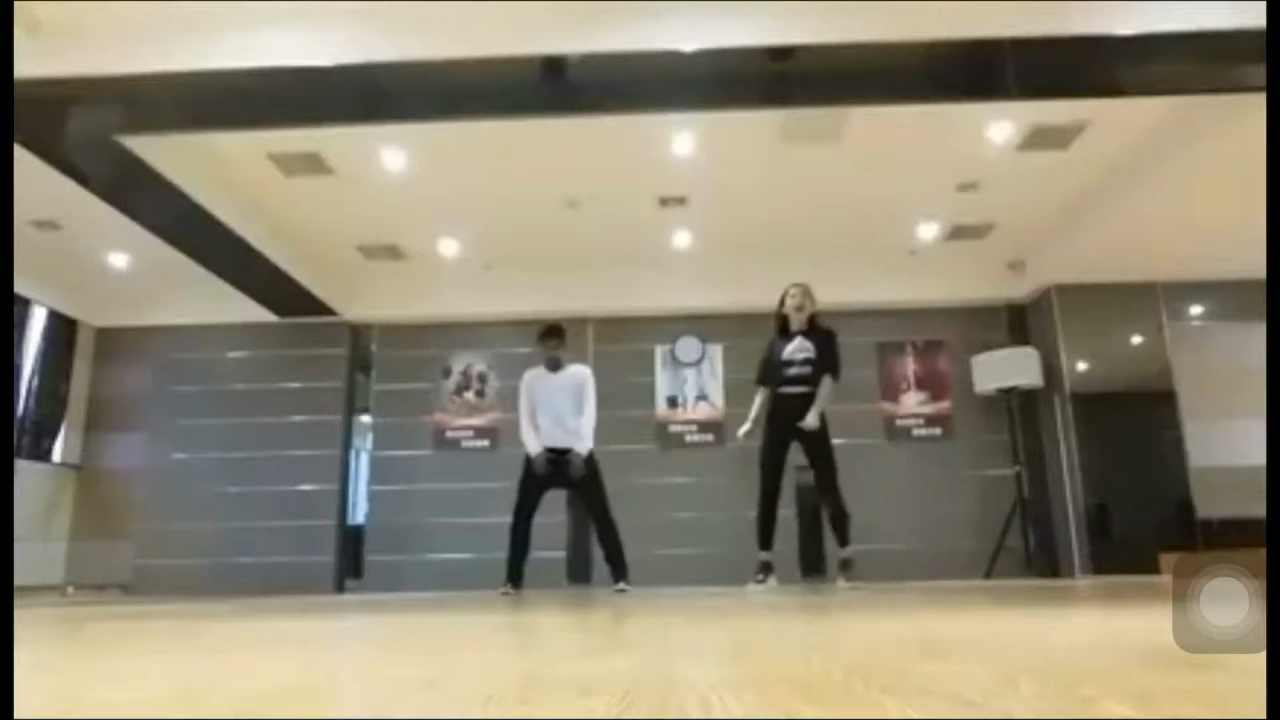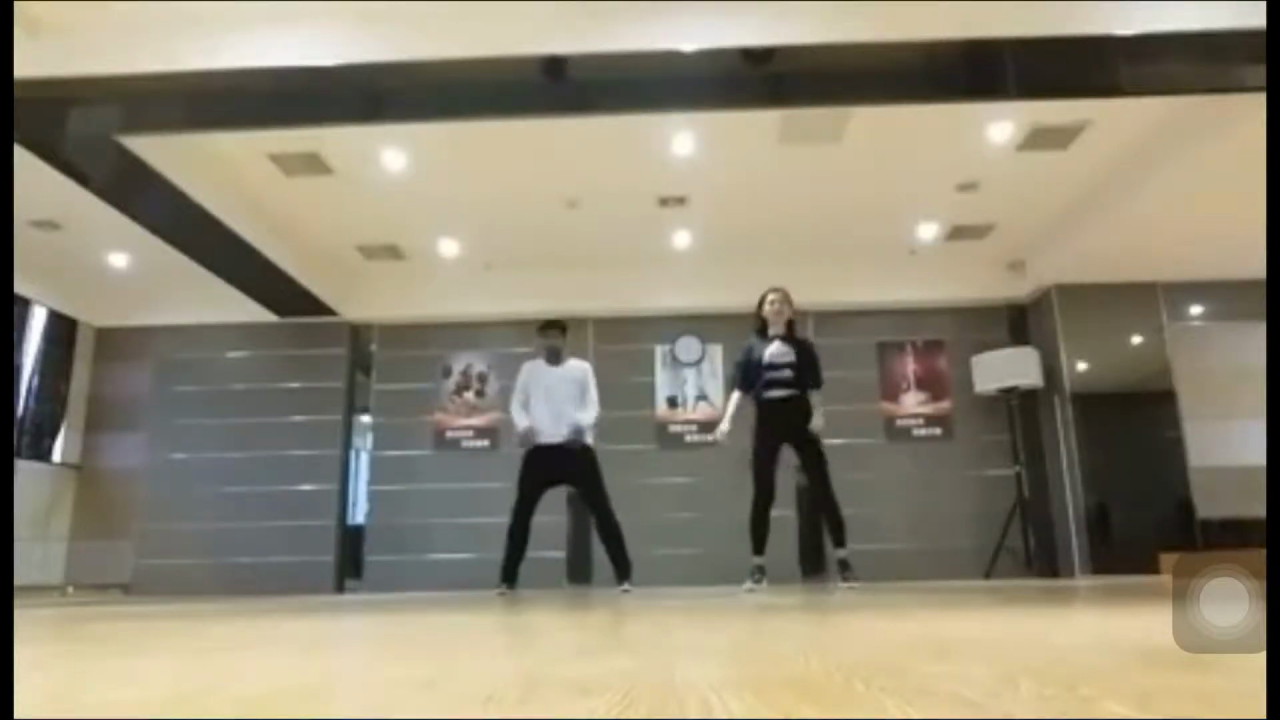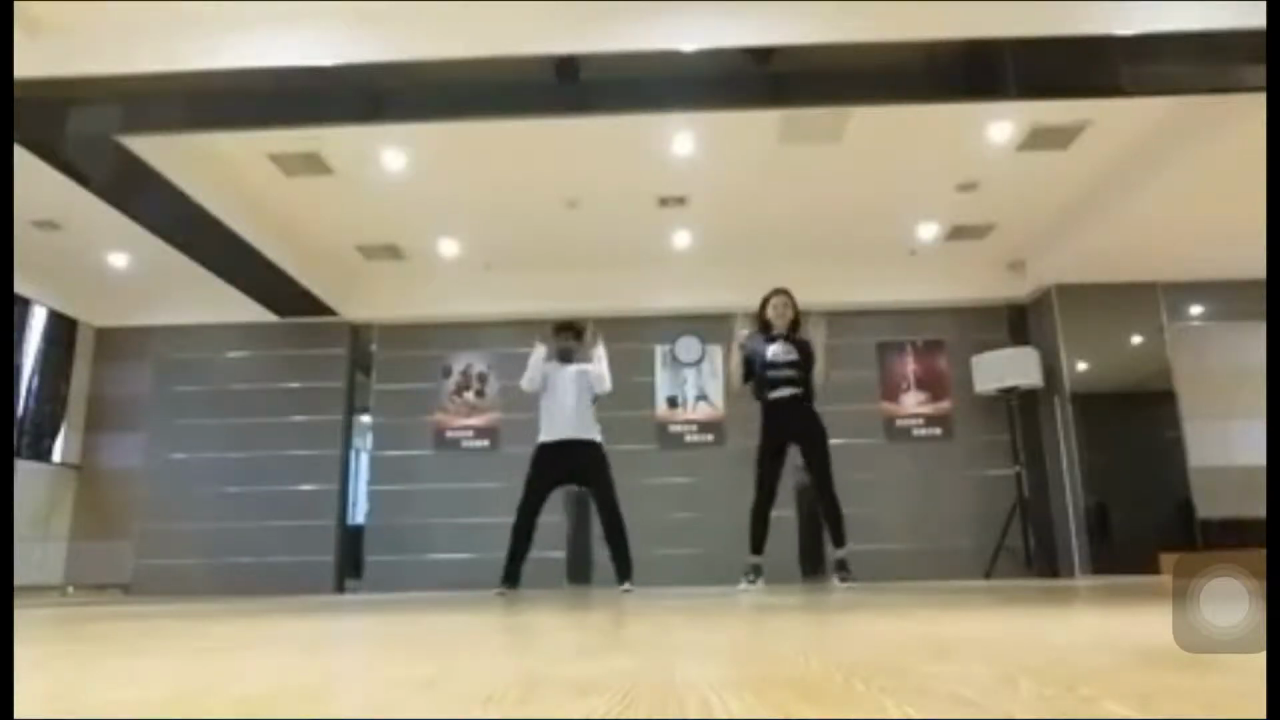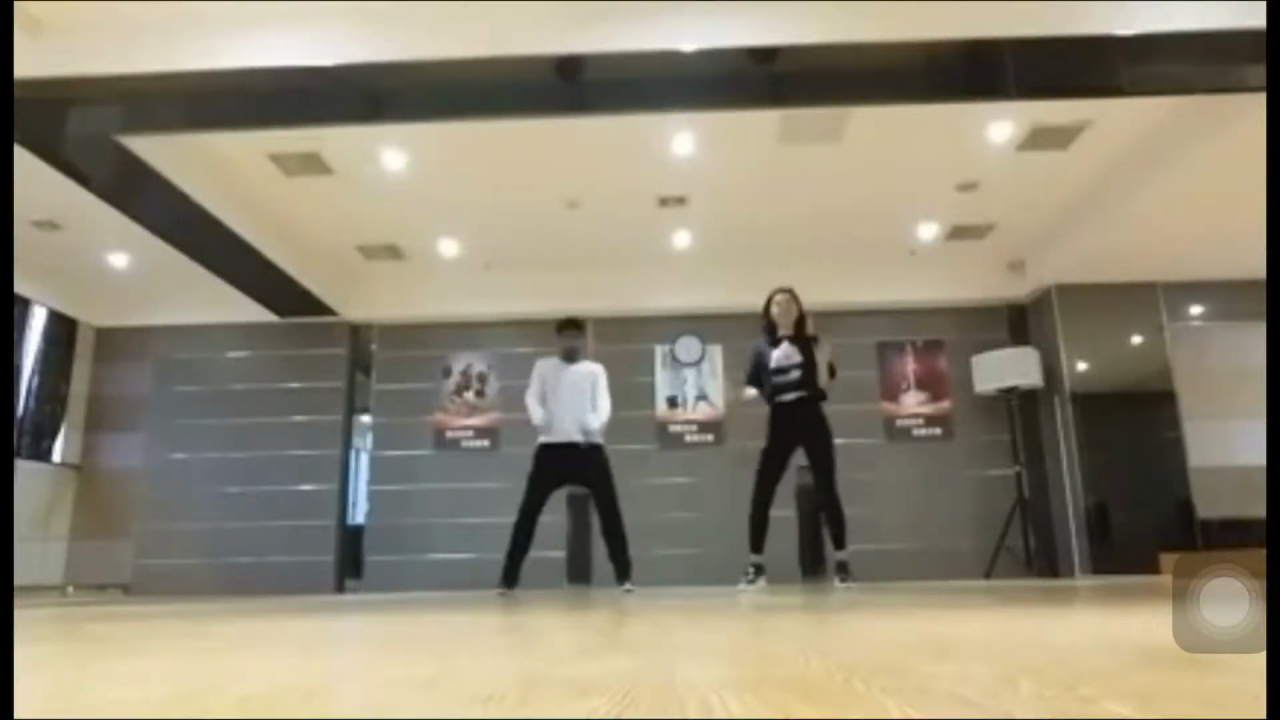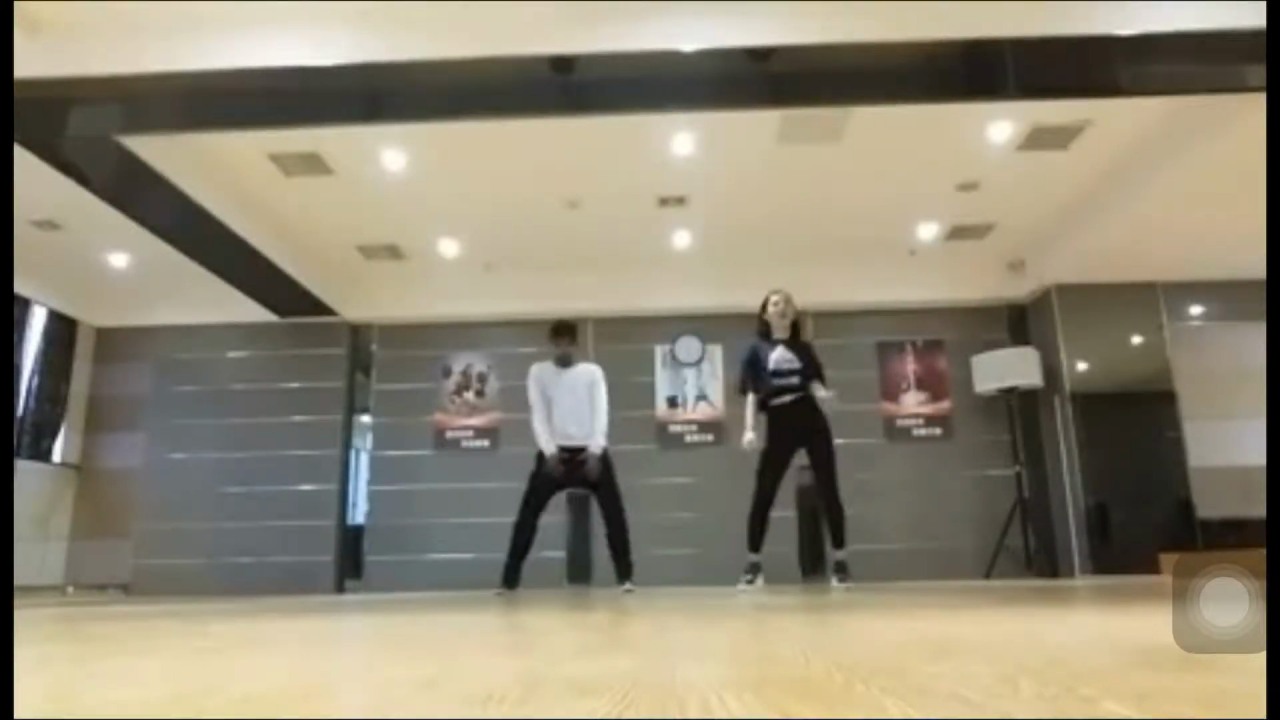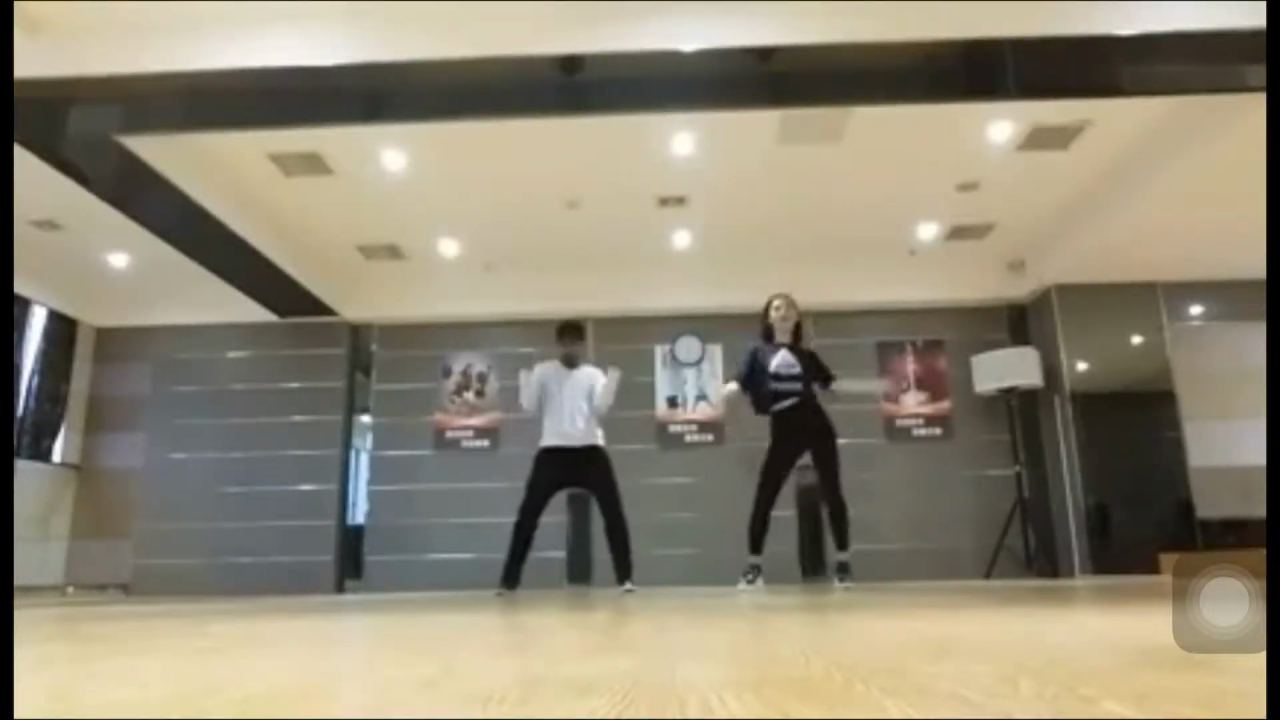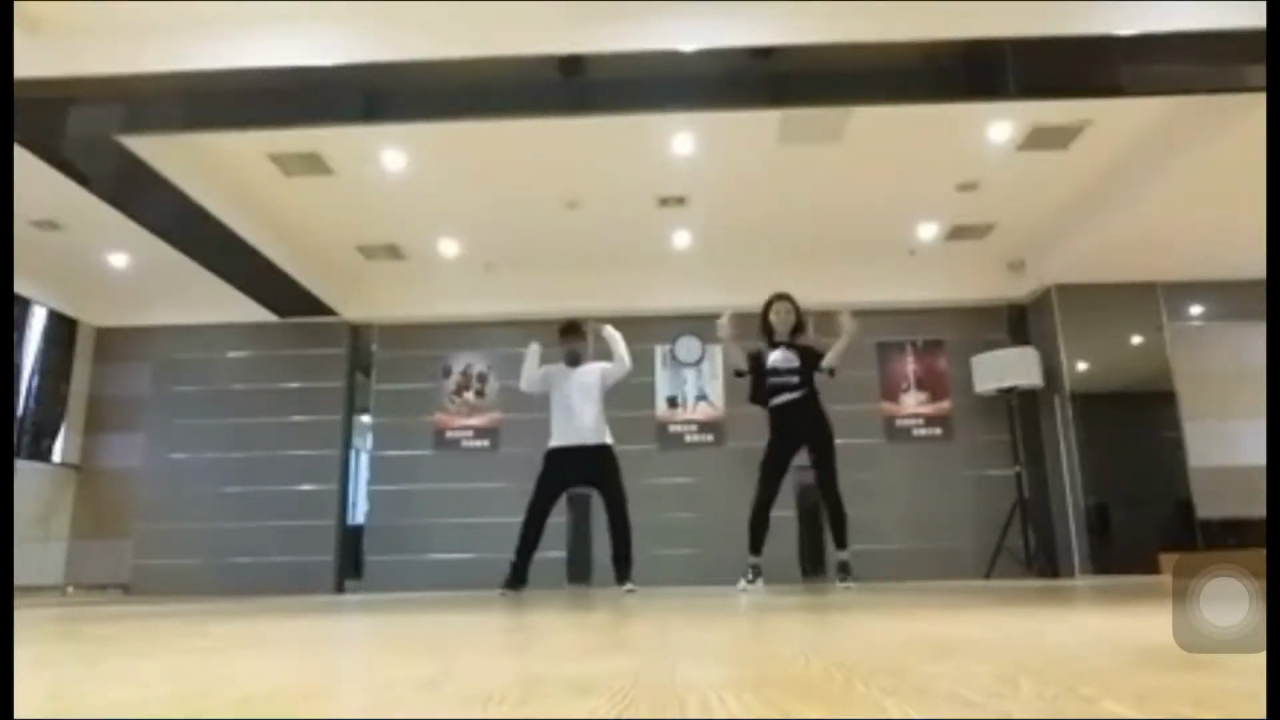
dt=0.7s
person 1, frame 1
left shoulder: (824, 336)
right shoulder: (776, 343)
left elbow: (829, 377)
right elbow: (764, 384)
left wrist: (816, 411)
right wrist: (750, 420)
left hip: (810, 418)
right hip: (777, 418)
left knee: (828, 486)
right knee: (769, 492)
left ankle: (845, 559)
right ankle: (766, 564)
person 1, frame 2
left shoulder: (803, 346)
right shoulder: (753, 347)
left elbow: (814, 387)
right elbow: (741, 386)
left wrist: (817, 415)
right wrist: (727, 418)
left hip: (800, 420)
right hip: (768, 422)
left knee: (821, 489)
right knee: (763, 495)
left ankle: (843, 561)
right ankle: (758, 567)
person 1, frame 3
left shoulder: (802, 345)
right shoulder: (754, 343)
left elbow: (817, 381)
right elbow: (737, 382)
right wrist: (737, 346)
left hip: (805, 418)
right hip: (773, 421)
left knee: (824, 488)
right knee: (764, 494)
left ankle: (840, 561)
right ankle: (754, 566)
person 1, frame 4
left shoulder: (810, 342)
right shoulder: (763, 349)
left elbow: (824, 383)
right elbow: (756, 389)
left wrist: (822, 362)
right wrist: (742, 394)
left hip: (811, 422)
right hip: (780, 425)
left knee: (826, 492)
right knee: (761, 495)
left ankle: (841, 563)
right ankle: (755, 565)
person 1, frame 5
left shoulder: (804, 349)
right shoulder: (757, 350)
left elbow: (814, 383)
right elbow: (751, 392)
left wrist: (823, 393)
right wrist: (749, 427)
left hip: (812, 421)
right hip: (779, 427)
left knee: (829, 491)
right knee: (763, 495)
left ankle: (839, 562)
right ankle: (753, 565)
person 1, frame 6
left shoulder: (806, 355)
right shoulder: (759, 353)
left elbow: (829, 383)
right elbow: (740, 384)
right wrist: (723, 393)
left hip: (815, 426)
right hip: (783, 431)
left knee: (833, 494)
right knee: (764, 498)
left ankle: (842, 563)
right ankle: (754, 566)
person 1, frame 7
left shoulder: (805, 351)
right shoulder: (761, 355)
left elbow: (827, 364)
right elbow: (740, 365)
left wrist: (846, 336)
right wrist: (727, 340)
left hip: (812, 424)
right hip: (781, 430)
left knee: (829, 491)
right knee: (764, 496)
left ankle: (843, 563)
right ankle: (753, 567)
person 2, frame 1
left shoulder: (582, 374)
right shoulder: (530, 378)
left elbow: (588, 415)
right elbow: (526, 419)
left wrist: (581, 452)
right wrist: (535, 451)
left hip: (576, 453)
right hip: (542, 454)
left knee: (600, 513)
right knee: (522, 514)
left ankle: (620, 575)
right ankle: (513, 579)
person 2, frame 2
left shoulder: (582, 368)
right shoulder: (529, 369)
left elbow: (591, 408)
right elbow: (517, 405)
left wrist: (582, 424)
right wrist: (523, 426)
left hip: (576, 449)
right hip: (540, 449)
left knee: (601, 510)
right knee: (521, 512)
left ankle: (623, 575)
right ankle: (508, 578)
person 2, frame 3
left shoulder: (588, 370)
right shoulder: (545, 369)
left elbow: (604, 387)
right elbow: (528, 385)
left wrist: (599, 353)
right wrist: (539, 353)
left hip: (586, 447)
right hip: (550, 447)
left knee: (610, 510)
right knee: (527, 511)
left ankle: (624, 575)
right ankle: (510, 577)
person 2, frame 4
left shoulder: (595, 370)
right shoulder: (543, 366)
left elbow: (604, 407)
right elbow: (532, 397)
left wrist: (593, 424)
right wrist: (538, 418)
left hip: (588, 447)
right hip: (552, 447)
left knee: (609, 511)
right knee: (528, 512)
left ankle: (624, 576)
right ankle: (509, 578)
person 2, frame 5
left shoulder: (592, 372)
right shoulder: (538, 372)
left elbow: (600, 412)
right elbow: (538, 414)
left wrist: (596, 450)
right wrist: (549, 451)
left hip: (590, 451)
right hip: (554, 452)
left knee: (614, 511)
right knee: (528, 513)
left ankle: (625, 575)
right ankle: (510, 578)
person 2, frame 6
left shoulder: (594, 375)
right shoulder: (544, 371)
left elbow: (601, 407)
right elbow: (531, 406)
left wrist: (613, 381)
right wrist: (525, 383)
left hip: (589, 450)
right hip: (553, 451)
left knee: (613, 510)
right knee: (528, 513)
left ankle: (624, 576)
right ankle: (510, 578)
person 2, frame 7
left shoulder: (599, 370)
right shoulder: (550, 373)
left elbow: (624, 367)
right elbow: (527, 385)
left wrist: (611, 335)
right wrist: (533, 351)
left hip: (597, 449)
right hip: (561, 451)
left knee: (618, 509)
right knee: (536, 512)
left ankle: (624, 575)
right ankle: (516, 577)
